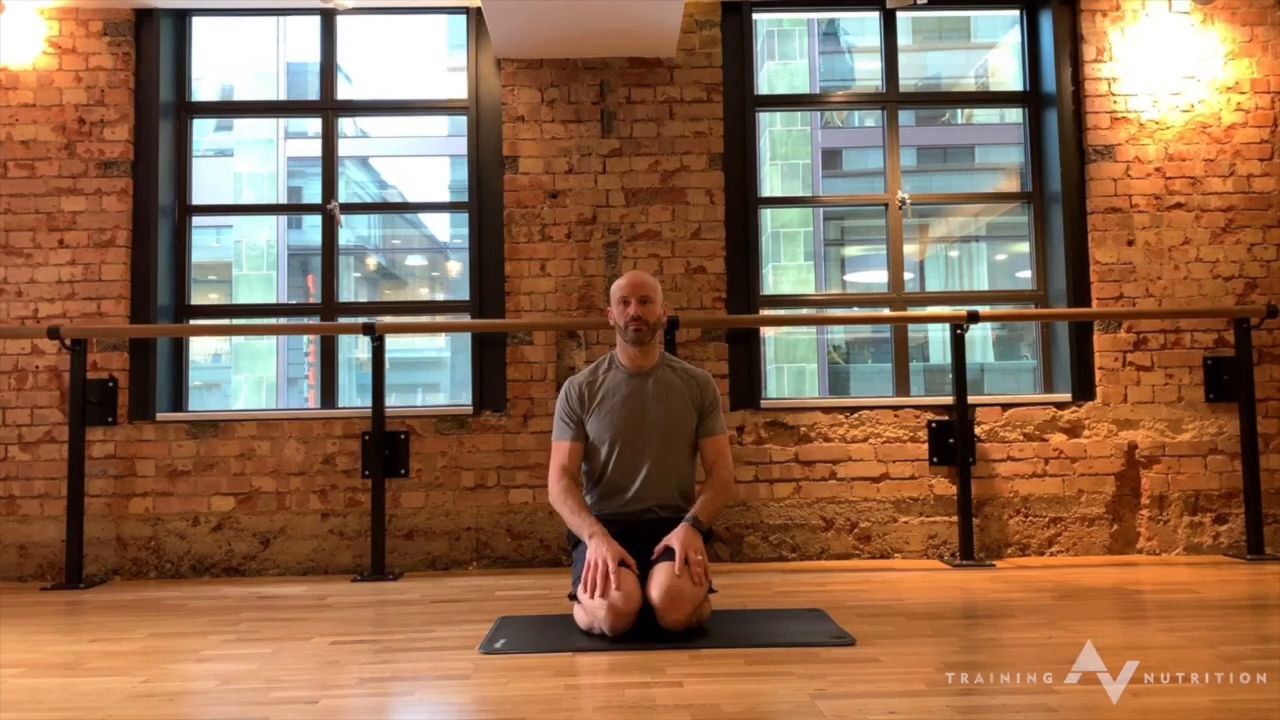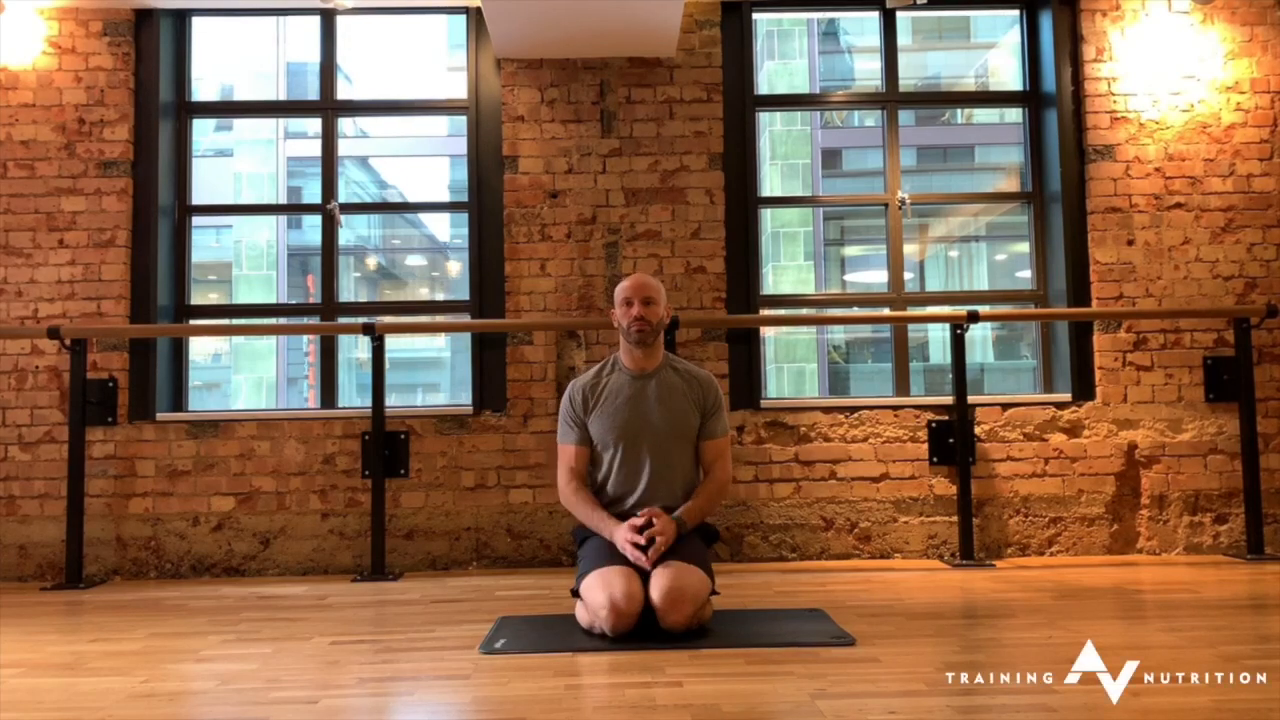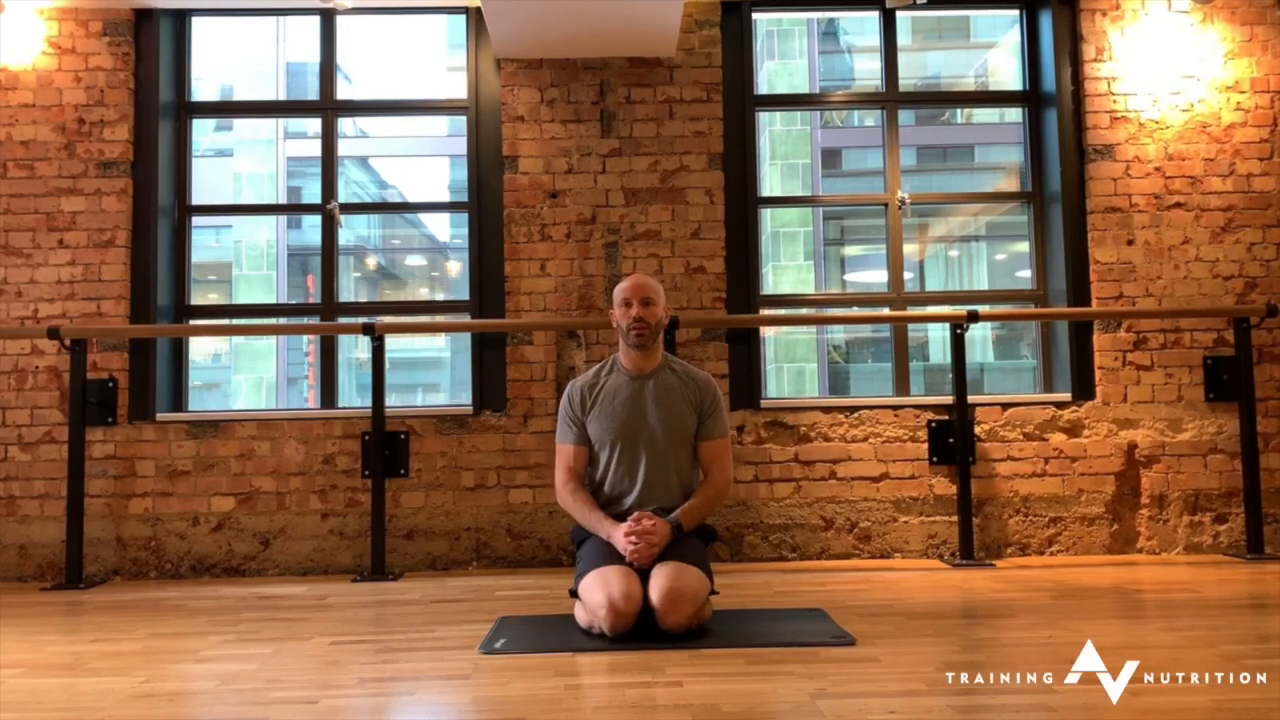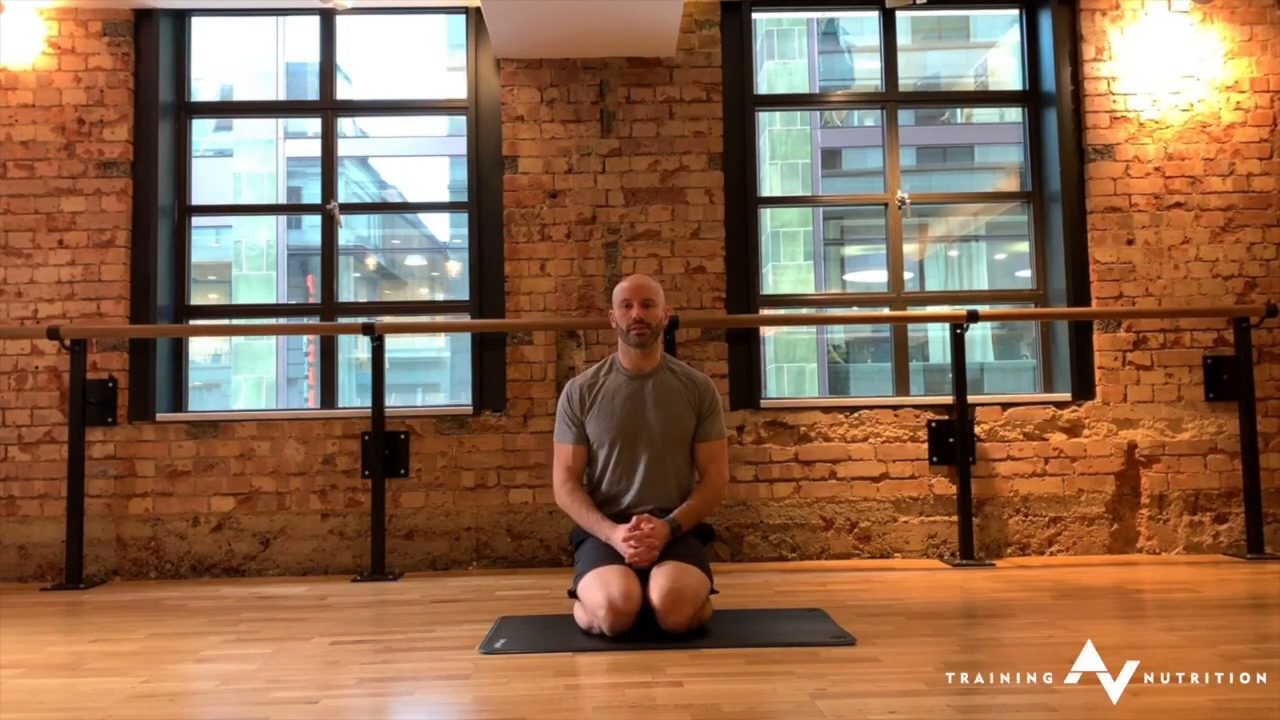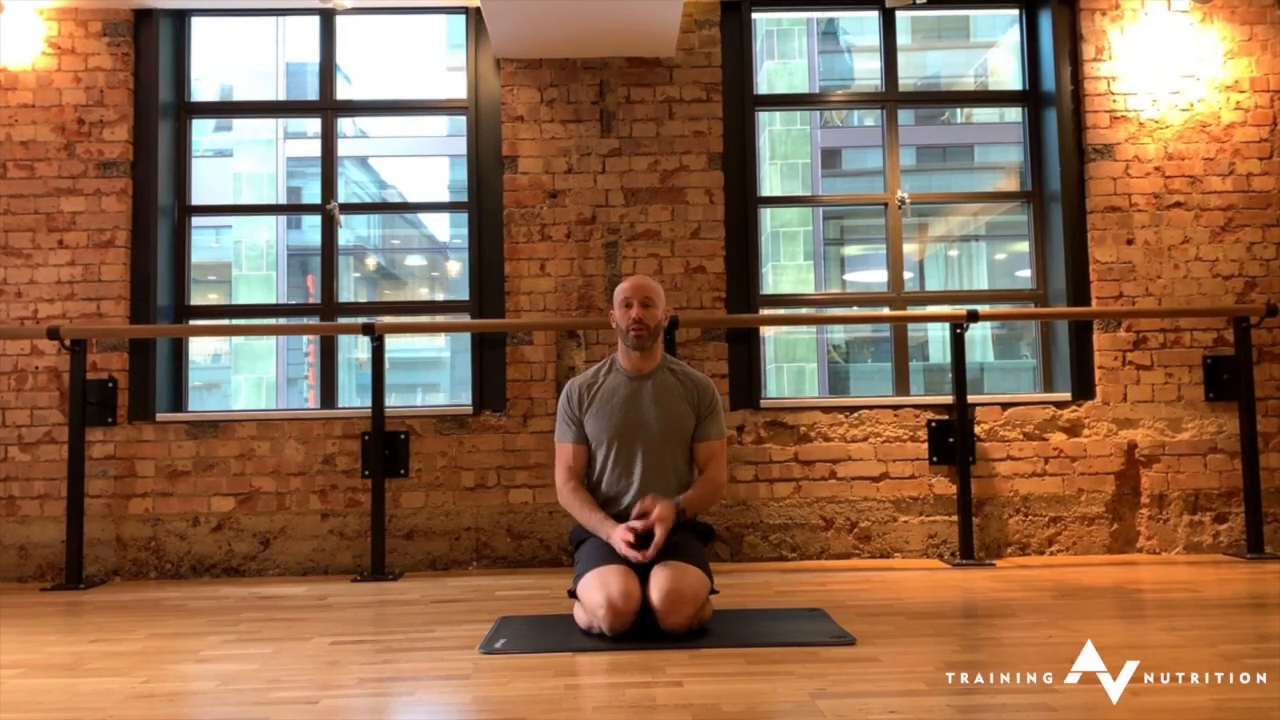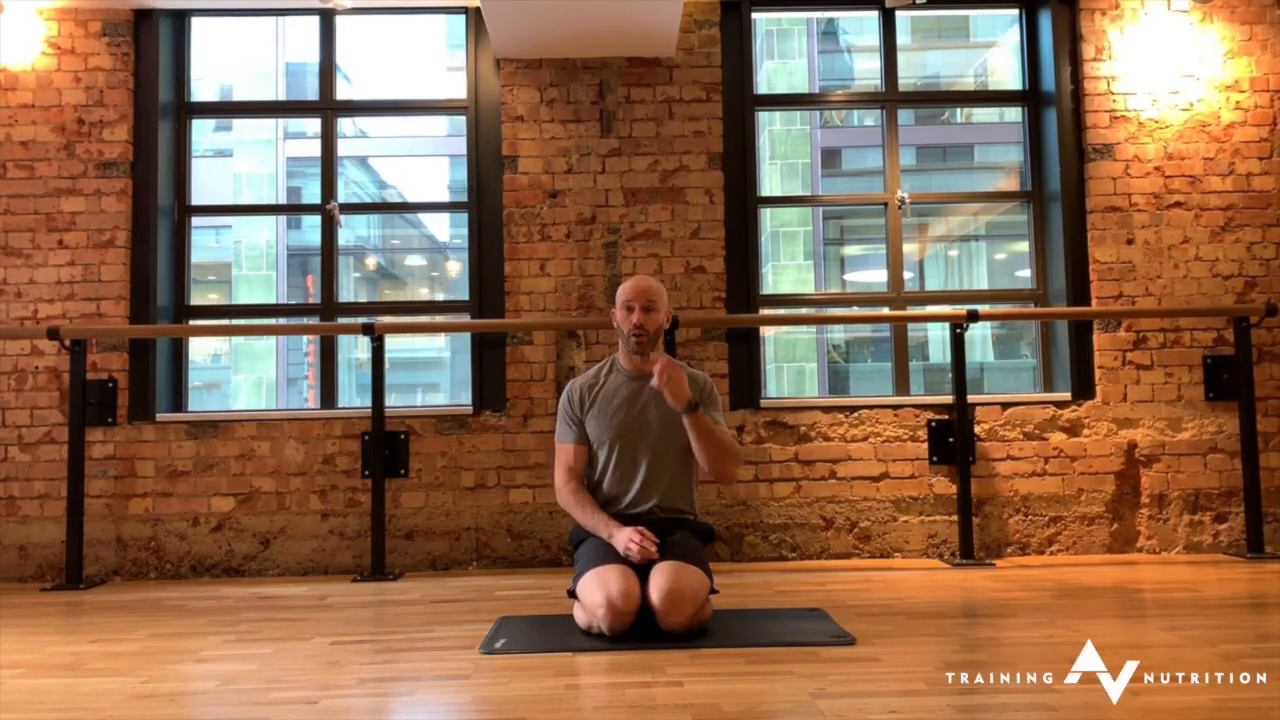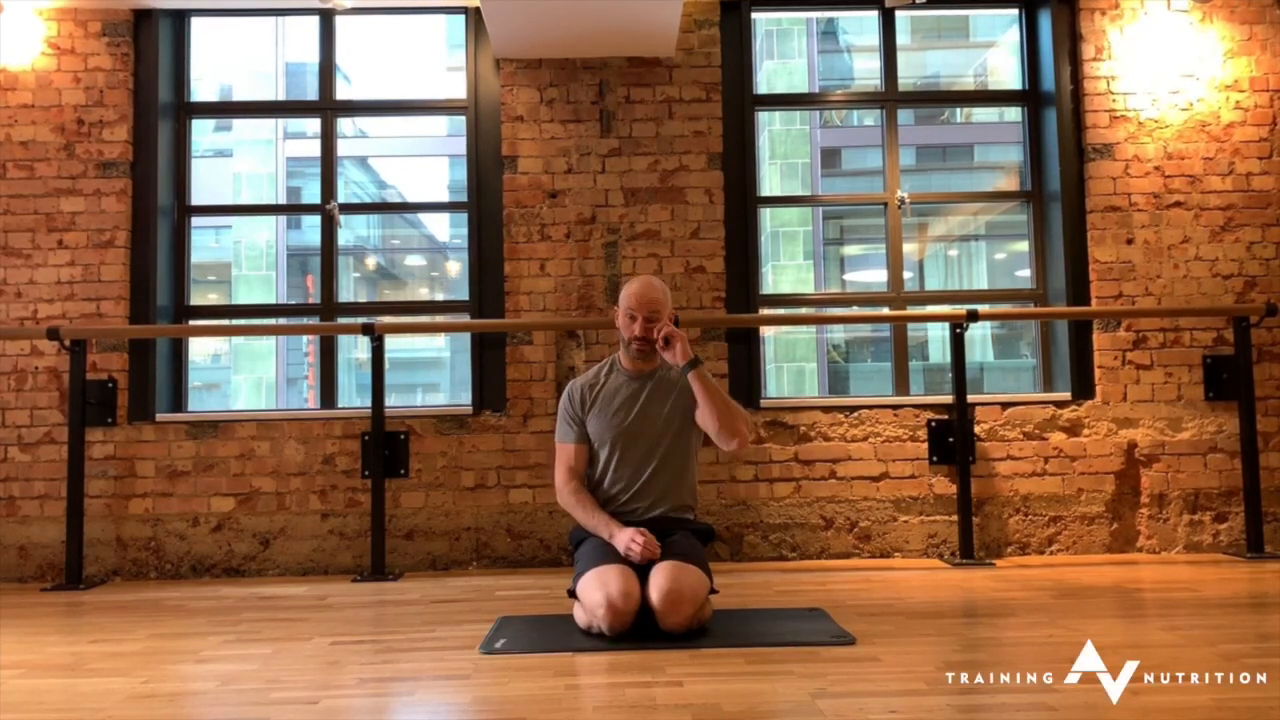
dt=0.3s
person 1, frame 1
left shoulder: (697, 384)
right shoulder: (579, 389)
left elbow: (721, 472)
right elbow: (561, 481)
left wrist: (692, 526)
right wrist: (596, 537)
left hip: (674, 527)
right hip: (606, 528)
left knee: (674, 607)
right knee: (613, 612)
right ankle: (586, 602)
person 1, frame 2
left shoulder: (701, 386)
right shoulder: (583, 391)
left elbow: (718, 474)
right elbow: (570, 483)
left wrist: (675, 522)
right wrist: (615, 529)
left hip: (679, 529)
right hip: (608, 530)
left knee: (675, 608)
right knee: (616, 611)
right ankle: (588, 597)
person 1, frame 3
left shoulder: (699, 387)
right shoulder: (581, 392)
left elbow: (719, 477)
right elbow: (567, 483)
left wrist: (670, 526)
right wrist: (613, 531)
left hip: (678, 529)
right hip: (605, 529)
left knee: (674, 609)
right knee: (614, 612)
right ankle: (589, 597)
person 1, frame 4
left shoulder: (698, 388)
right shoulder: (580, 391)
left elbow: (715, 478)
right elbow: (565, 484)
left wrist: (669, 527)
right wrist: (612, 533)
left hip: (677, 529)
right hip: (603, 530)
left knee: (675, 609)
right knee: (615, 610)
right ankle: (588, 597)
person 1, frame 5
left shoulder: (697, 388)
right shoulder: (580, 391)
left elbow: (715, 478)
right elbow: (568, 482)
left wrist: (675, 509)
right wrist: (611, 528)
left hip: (677, 528)
right hip: (605, 529)
left knee: (676, 610)
right knee: (613, 610)
right ankle: (588, 597)
person 1, frame 6
left shoulder: (696, 386)
right shoulder: (581, 391)
left elbow: (727, 471)
right elbow: (567, 484)
left wrist: (686, 405)
right wrist: (615, 532)
left hip: (676, 527)
right hip: (605, 530)
left knee: (675, 607)
right knee: (614, 609)
left ankle: (649, 594)
right ankle: (587, 597)
person 1, frame 7
left shoulder: (689, 383)
right shoulder: (581, 391)
left elbow: (736, 438)
right elbow: (567, 484)
left wrist: (689, 365)
right wrist: (616, 533)
left hip: (675, 528)
right hip: (604, 531)
left knee: (675, 608)
right knee: (614, 609)
left ankle: (645, 591)
right ankle: (589, 598)
